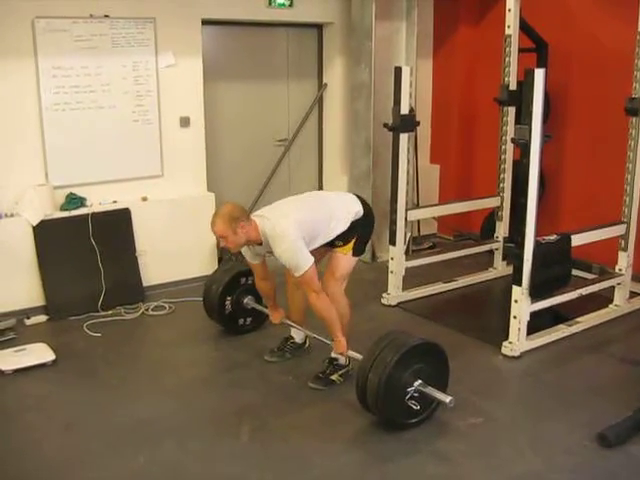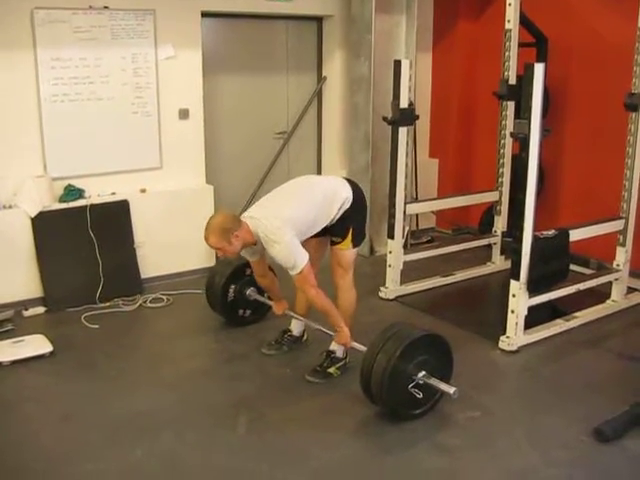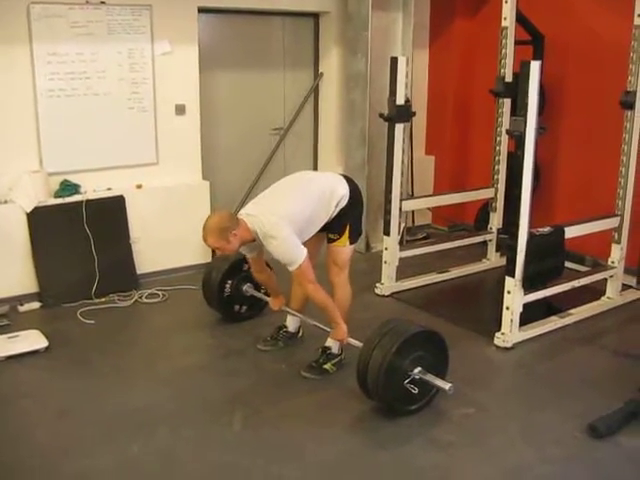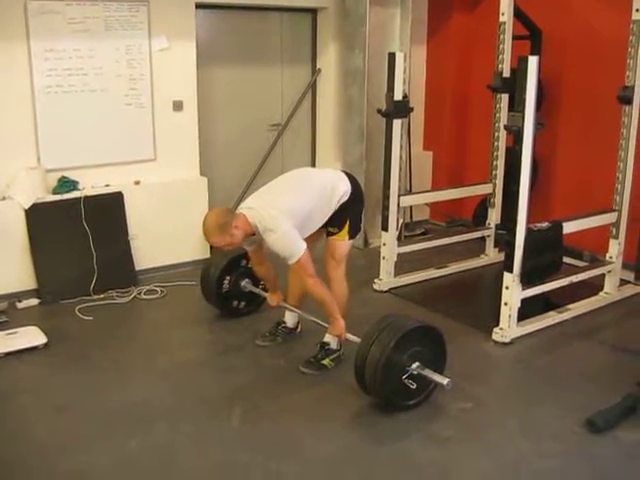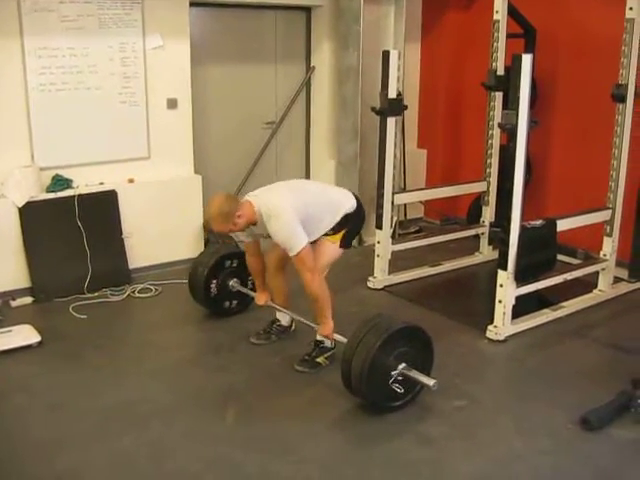
dt=0.4s
person 1, frame 1
left shoulder: (283, 239)
right shoulder: (249, 236)
left elbow: (315, 292)
right elbow: (262, 278)
left wrist: (338, 338)
right wrist: (273, 308)
left hip: (354, 216)
right hip: (328, 216)
left knee: (332, 286)
right knee: (294, 276)
left ankle: (340, 361)
right ankle: (297, 339)
person 1, frame 2
left shoulder: (277, 240)
right shoulder: (244, 230)
left elbow: (310, 288)
right elbow: (262, 274)
left wrist: (341, 328)
right wrist: (278, 301)
left hip: (346, 201)
right hip: (322, 194)
left knee: (341, 276)
right knee: (305, 270)
left ankle: (338, 354)
right ankle: (296, 332)
person 1, frame 3
left shoulder: (276, 236)
right shoulder: (243, 227)
left elbow: (310, 283)
right elbow: (259, 270)
left wrist: (339, 324)
right wrist: (276, 296)
left hip: (342, 197)
right hip: (319, 192)
left knee: (337, 273)
right knee: (301, 268)
left ankle: (334, 350)
right ankle: (291, 328)
person 1, frame 4
left shoulder: (275, 230)
right shoulder: (243, 220)
left elbow: (309, 278)
right elbow: (259, 263)
left wrist: (336, 320)
right wrist: (273, 291)
left hip: (343, 193)
right hip: (319, 189)
left knee: (333, 268)
right knee: (297, 262)
left ankle: (332, 345)
right ankle: (290, 324)
person 1, frame 5
left shoulder: (279, 219)
right shoulder: (244, 212)
left elbow: (309, 273)
right elbow: (253, 255)
left wrist: (326, 320)
right wrist: (261, 290)
left hip: (345, 212)
right hip: (319, 210)
left knee: (315, 271)
right knee: (273, 260)
left ankle: (325, 343)
right ankle: (283, 322)
